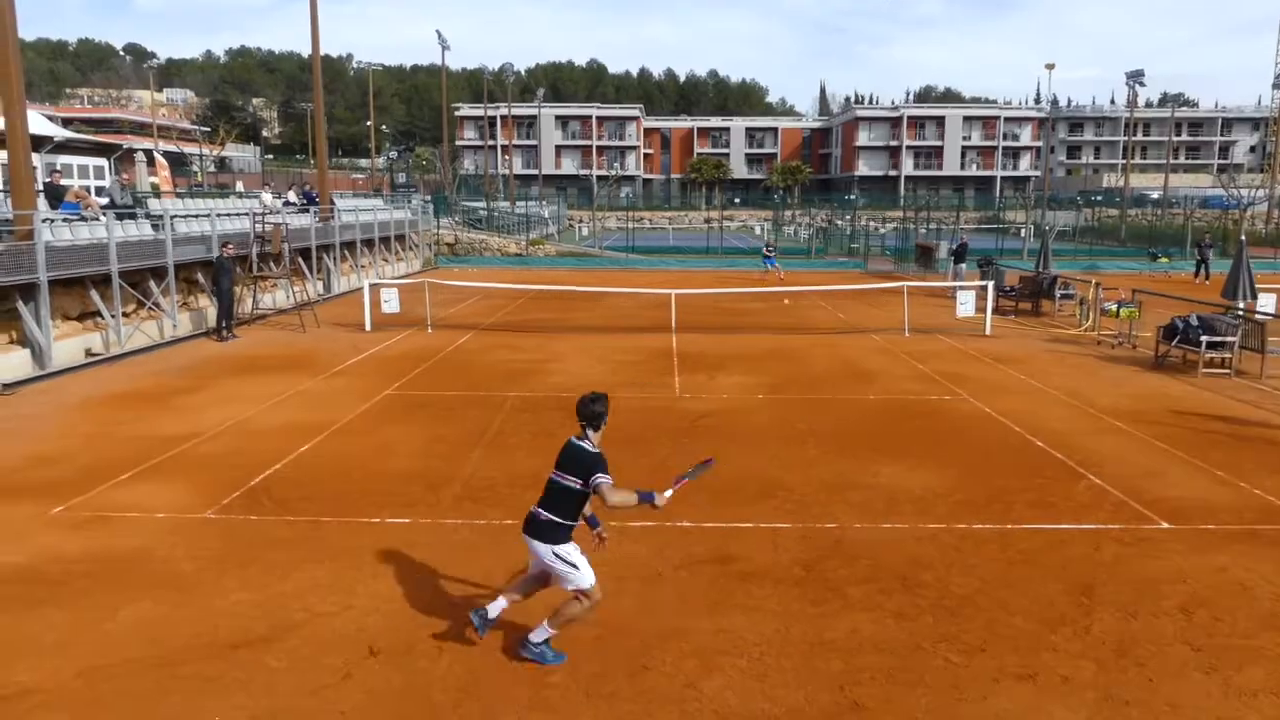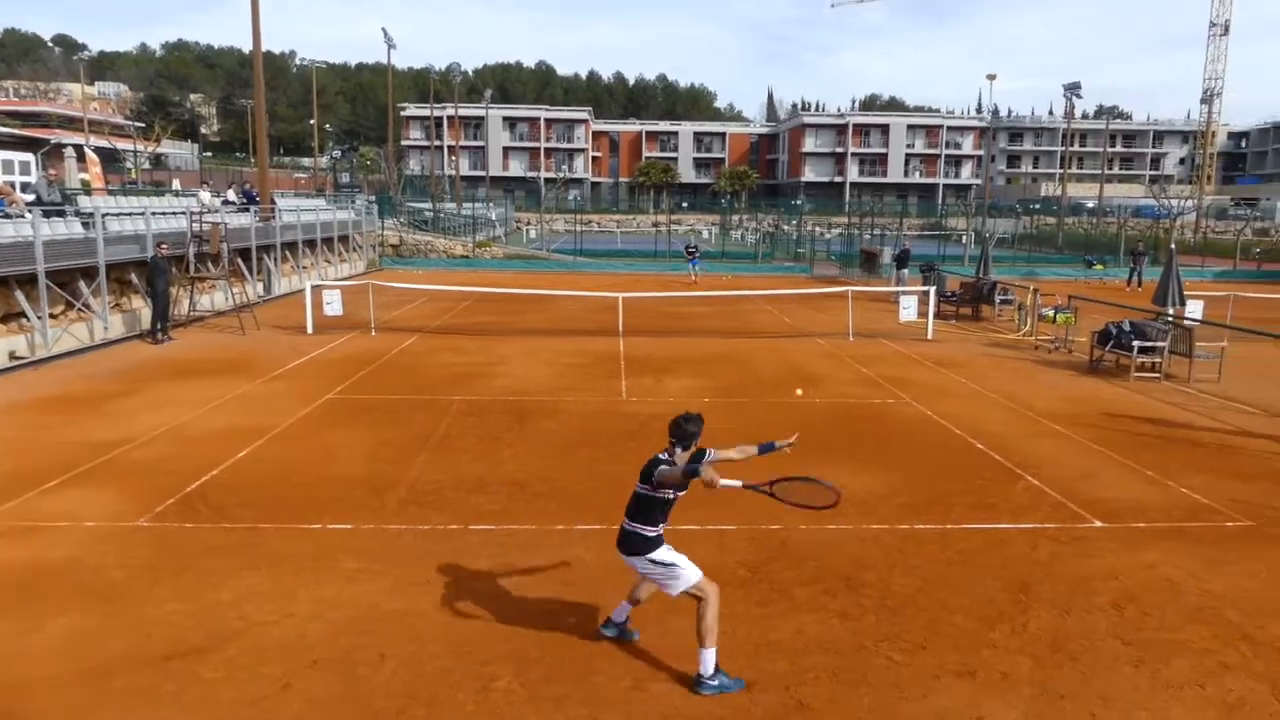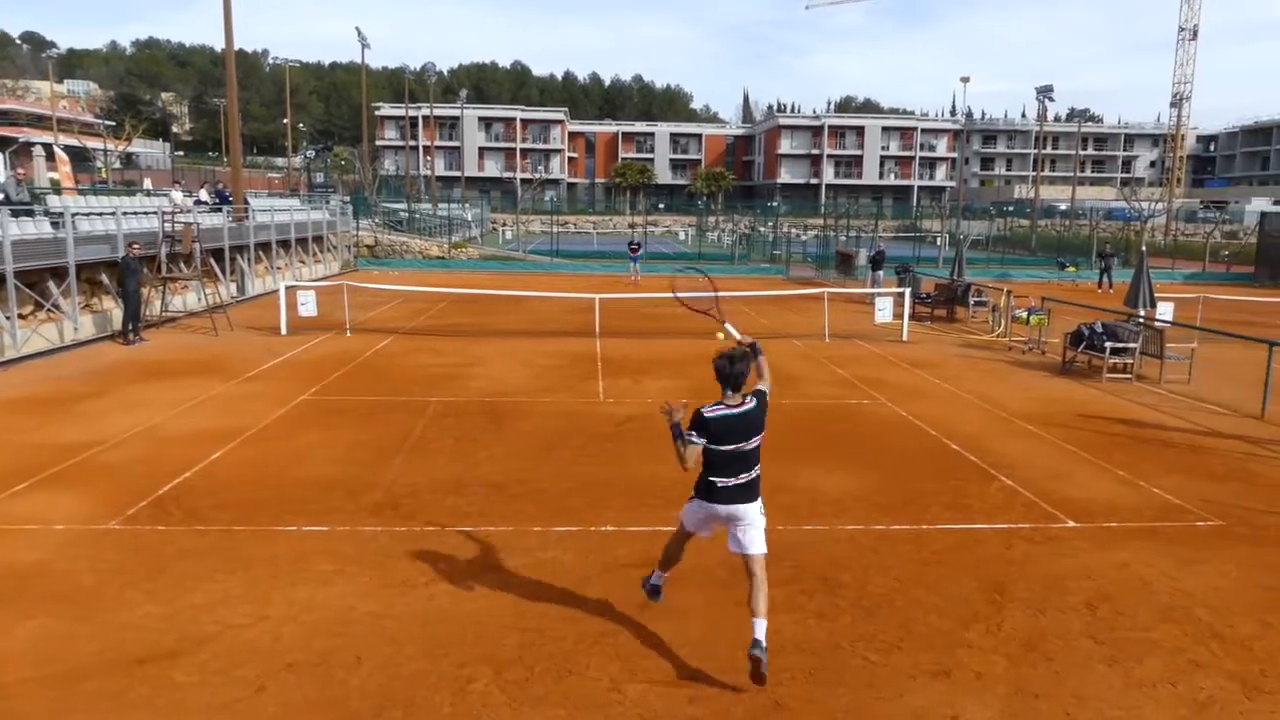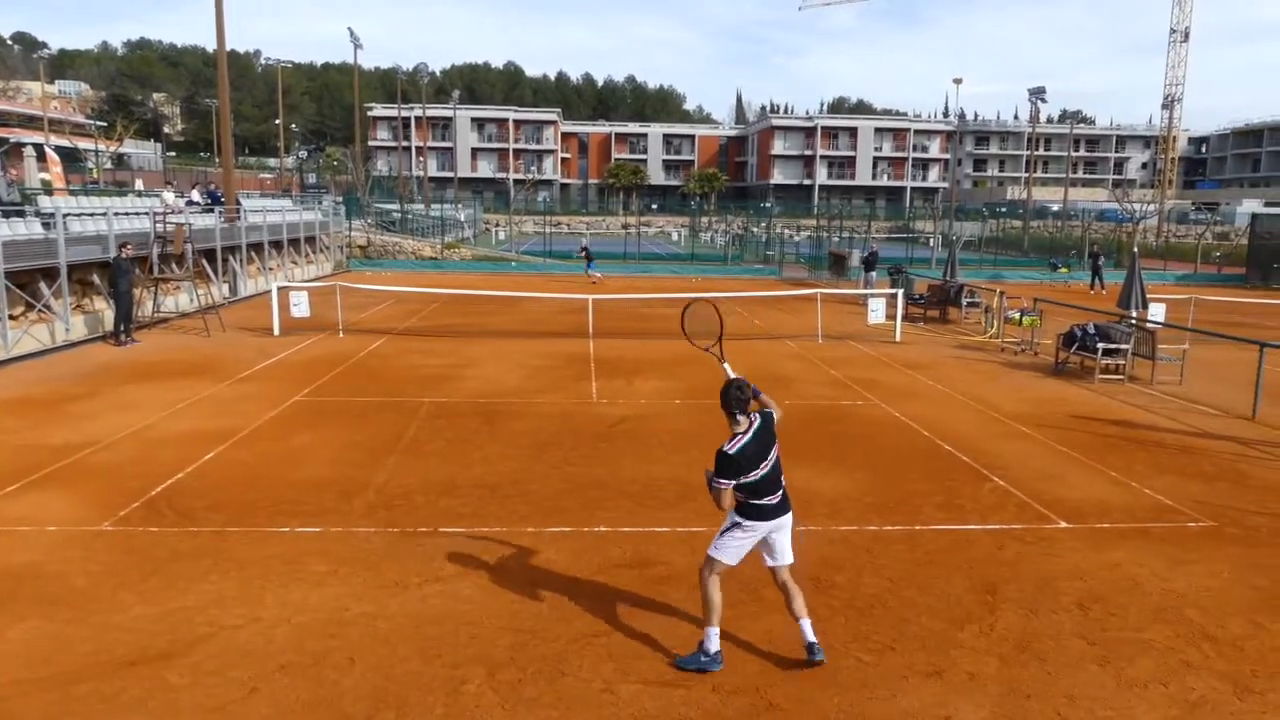
dt=0.4s
person 1, frame 1
left shoulder: (574, 445)
right shoulder: (593, 458)
right elbow: (610, 498)
left wrist: (593, 523)
right wrist: (650, 497)
left hip: (538, 530)
right hip: (551, 540)
left knee: (541, 576)
right knee: (589, 595)
left ankle: (487, 614)
right ankle: (535, 642)
person 1, frame 2
left shoulder: (686, 462)
right shoulder: (659, 466)
left elbow: (732, 453)
right elbow: (670, 477)
left wrist: (772, 446)
right wrist: (697, 472)
left hip: (643, 543)
right hip: (642, 548)
left knee: (662, 575)
right knee: (709, 594)
left ankle: (614, 623)
right ankle: (708, 675)
person 1, frame 3
left shoulder: (704, 417)
right shoulder: (758, 405)
left elbow: (688, 463)
right elbow: (765, 377)
left wrist: (675, 424)
right wrist: (755, 349)
left hip: (711, 501)
right hip: (747, 502)
left knee: (682, 534)
right knee: (757, 575)
left ankle: (656, 583)
right ankle: (758, 643)
person 1, frame 4
left shoulder: (728, 455)
right shoulder: (763, 421)
left elbow: (723, 504)
right elbow: (777, 411)
left wrist: (711, 480)
right wrist: (754, 392)
left hip: (750, 520)
right hip: (781, 515)
left knee: (709, 573)
right knee: (783, 579)
left ankle: (710, 652)
right ankle: (812, 645)
